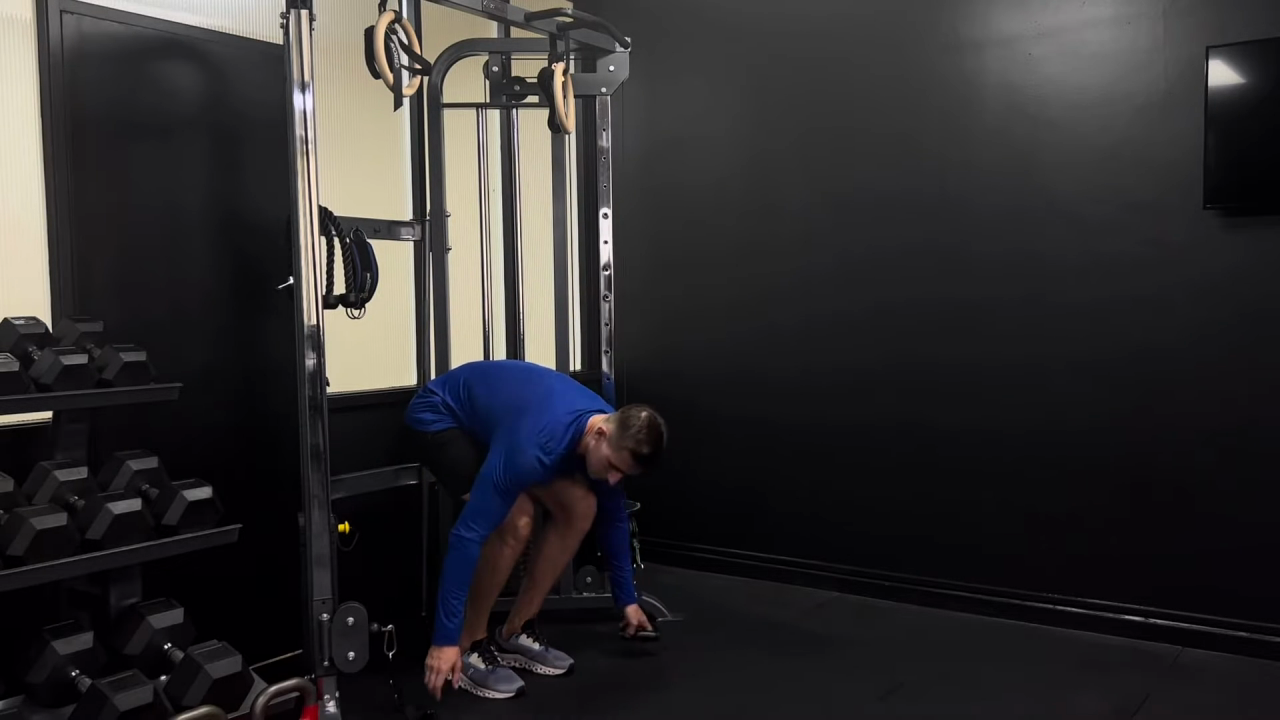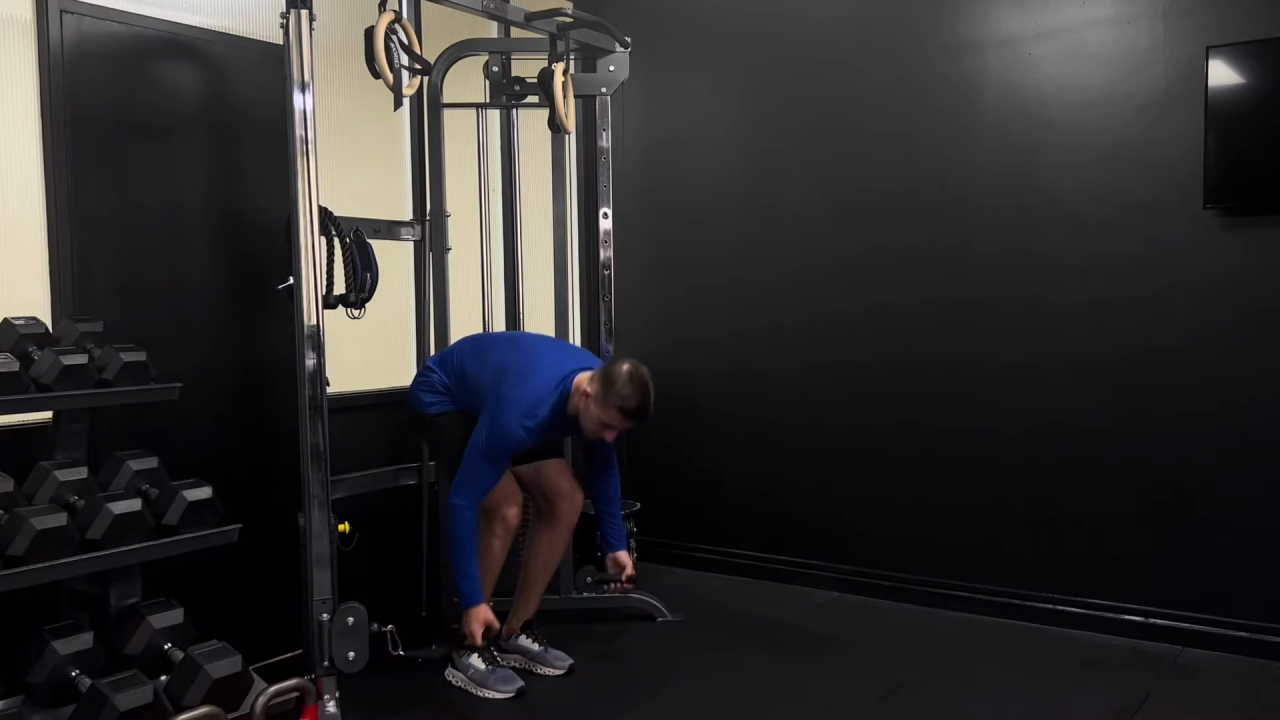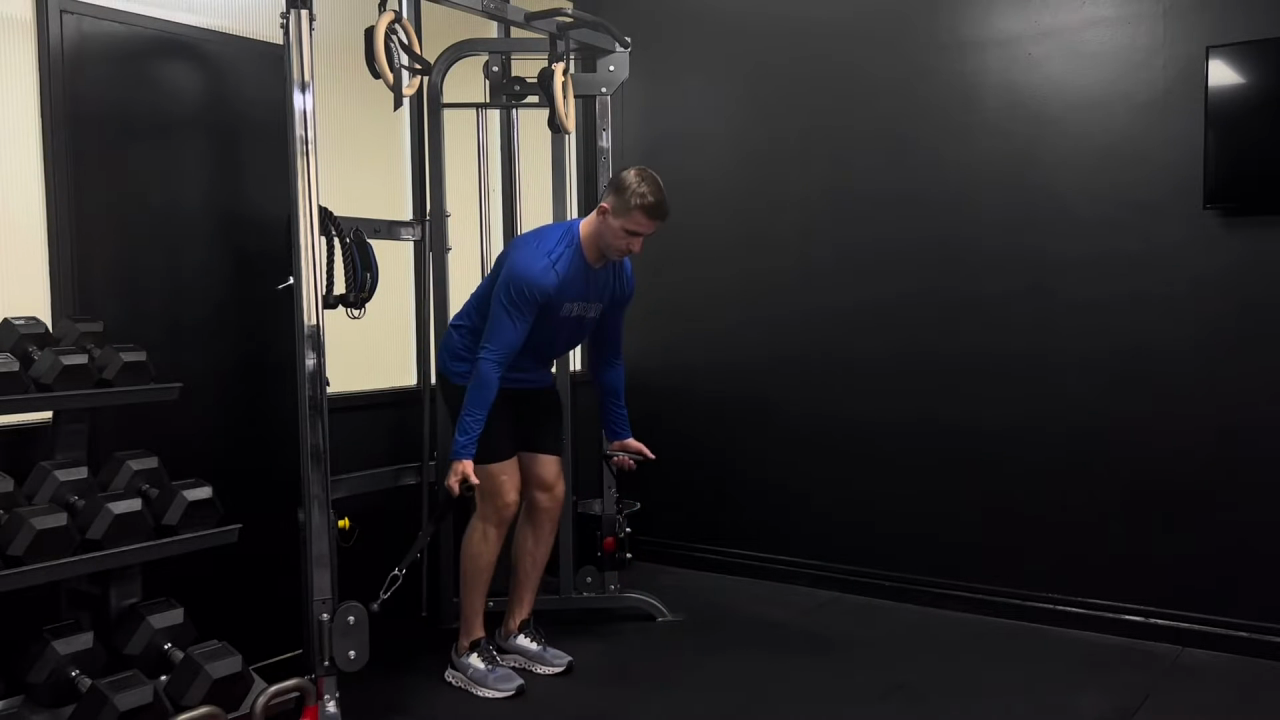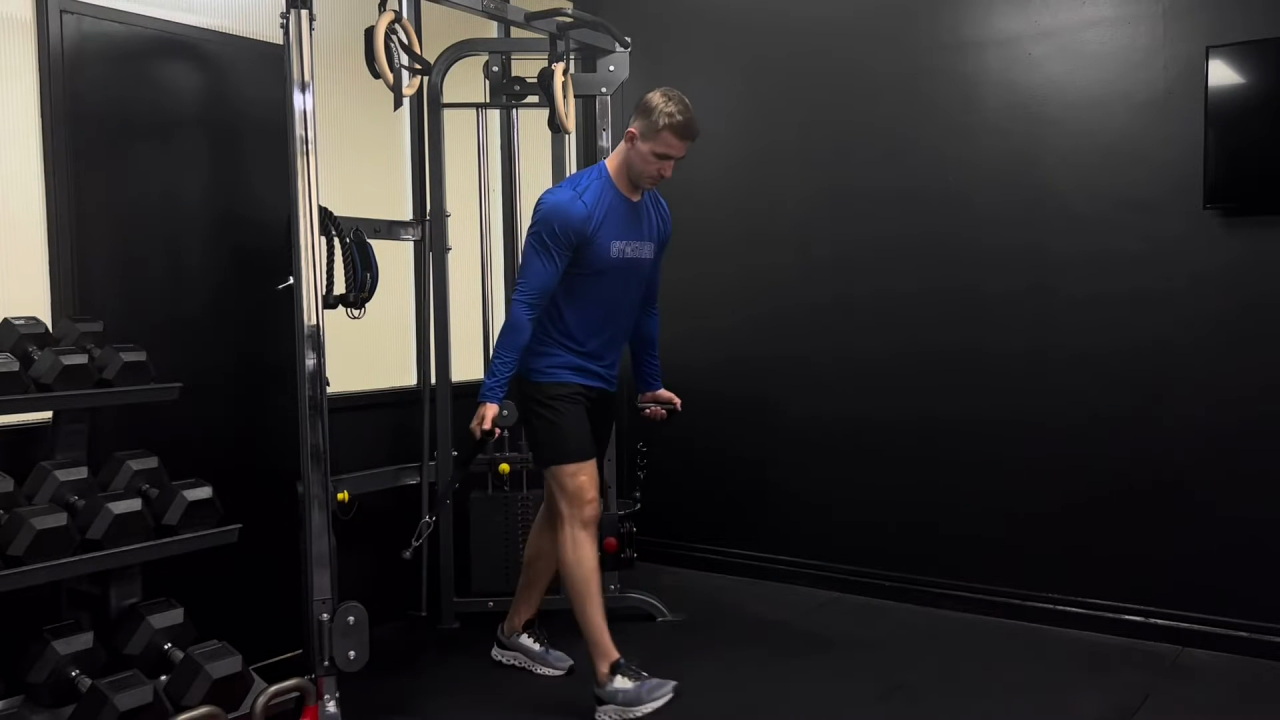
dt=0.5s
person 1, frame 1
left shoulder: (611, 440)
right shoulder: (533, 447)
left elbow: (611, 518)
right elbow: (468, 534)
left wrist: (627, 598)
right wrist: (443, 640)
left hip: (490, 412)
right hip: (439, 418)
left knee: (580, 507)
right knee: (516, 522)
left ankle: (515, 632)
right ankle: (468, 647)
person 1, frame 2
left shoulder: (601, 391)
right shoulder: (520, 415)
left elbow: (604, 470)
right elbow: (462, 502)
left wrist: (615, 543)
right wrist: (472, 601)
right hip: (445, 397)
left knee: (567, 501)
right knee: (505, 510)
left ankle: (516, 633)
right ankle: (470, 652)
person 1, frame 3
left shoulder: (618, 275)
right shoulder: (537, 265)
left elbow: (607, 357)
right elbow: (491, 360)
left wrist: (619, 432)
right wrist: (463, 450)
left hip: (532, 380)
right hip: (473, 373)
left knee: (548, 494)
right knee: (501, 501)
left ankle: (515, 632)
right ankle: (468, 649)
person 1, frame 4
left shoulder: (656, 214)
right shoulder: (568, 207)
right elbow: (526, 304)
left wrist: (651, 382)
right wrist: (493, 392)
left hip: (600, 381)
right hip: (551, 378)
left knee: (565, 507)
right knee: (583, 508)
left ankle: (515, 632)
